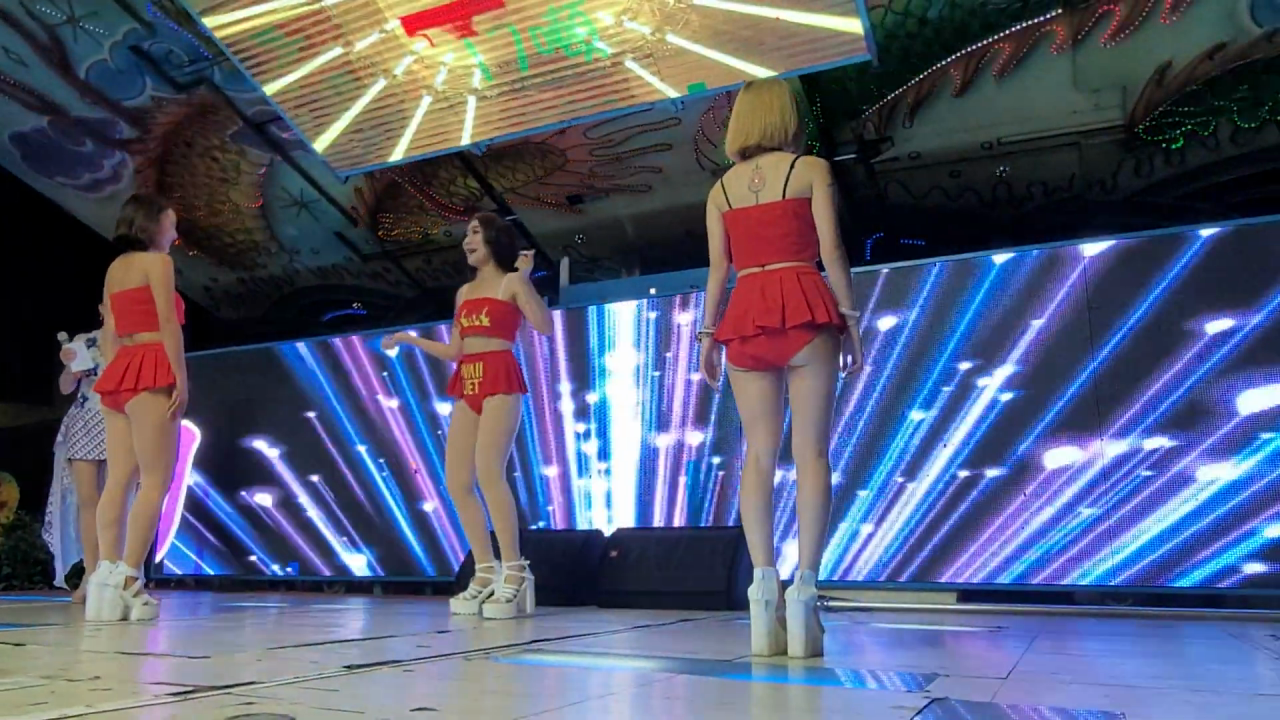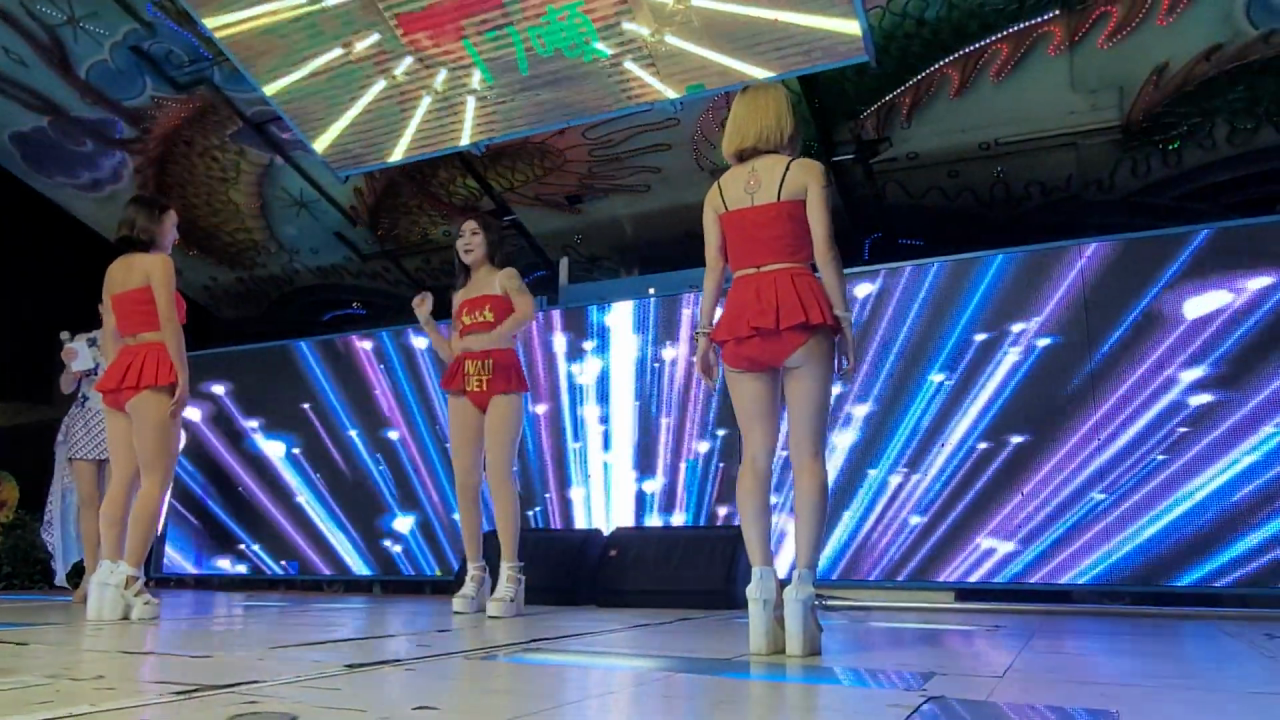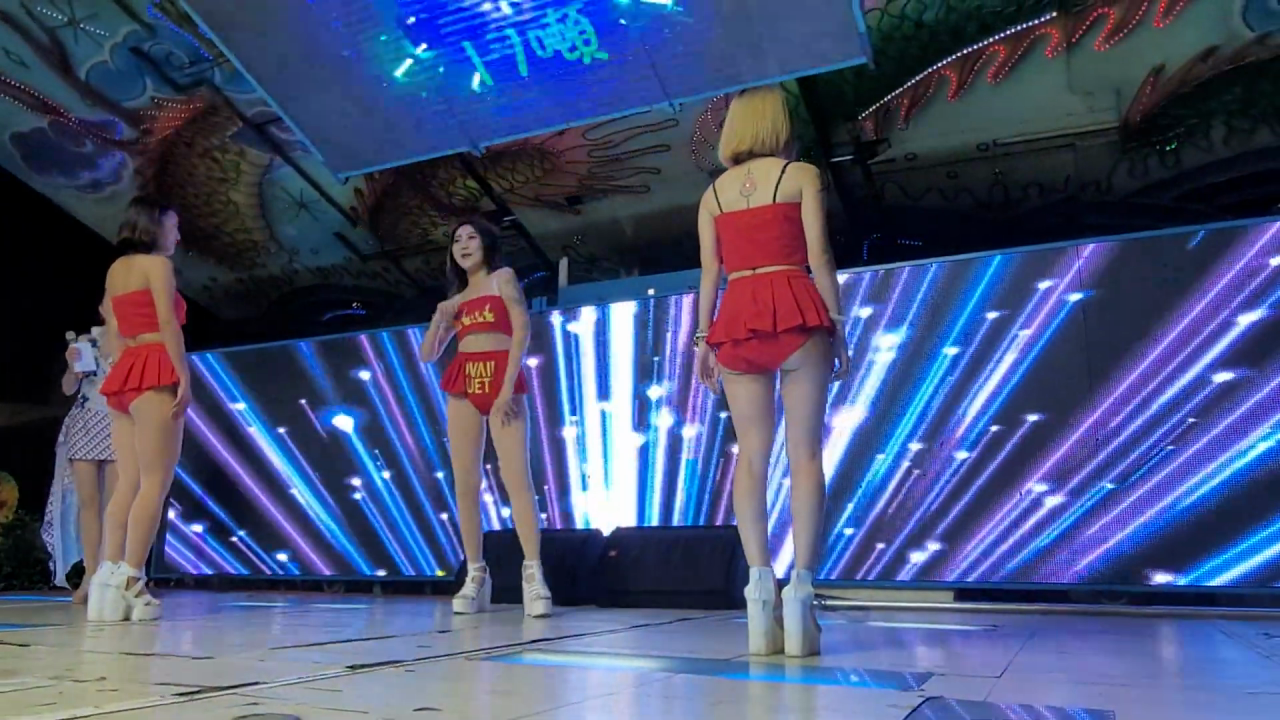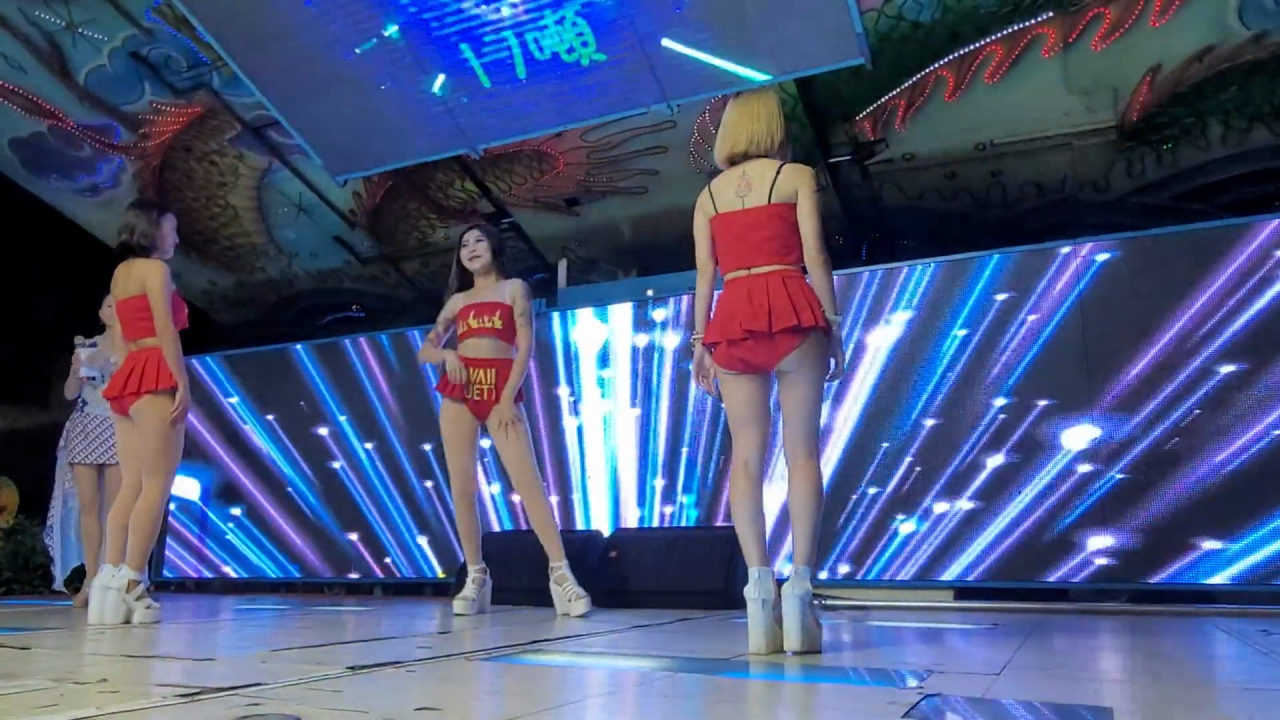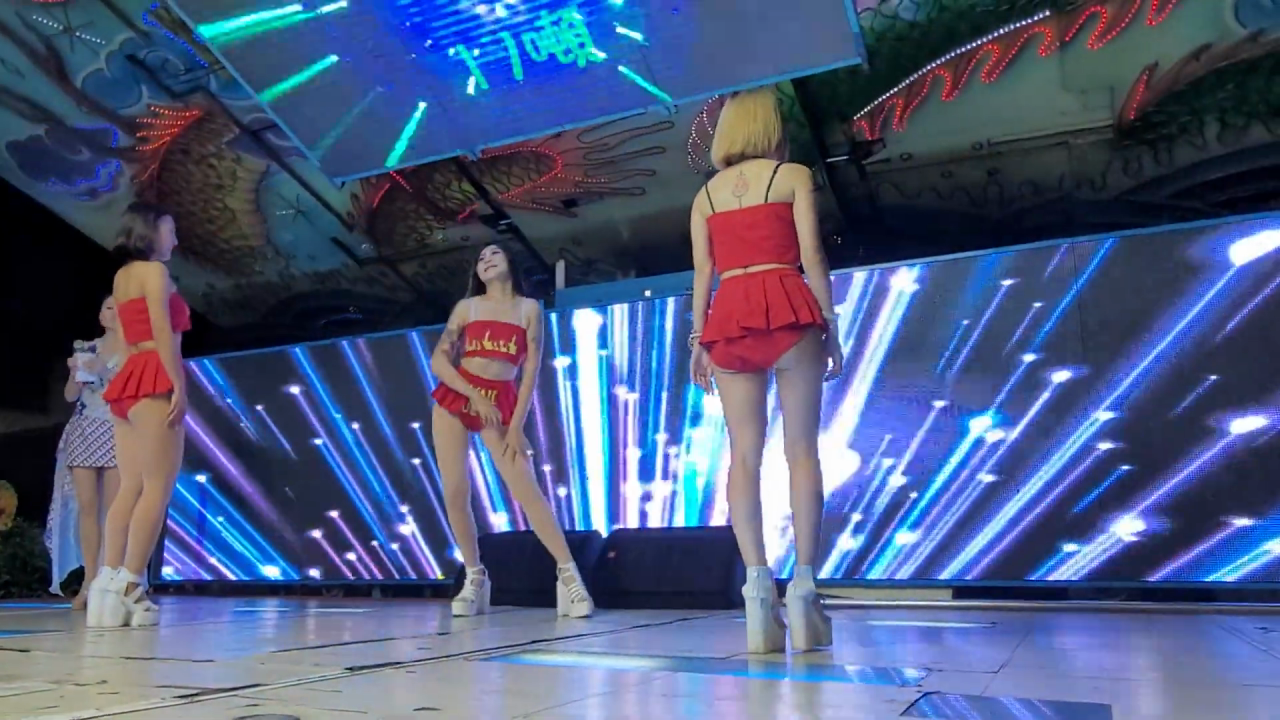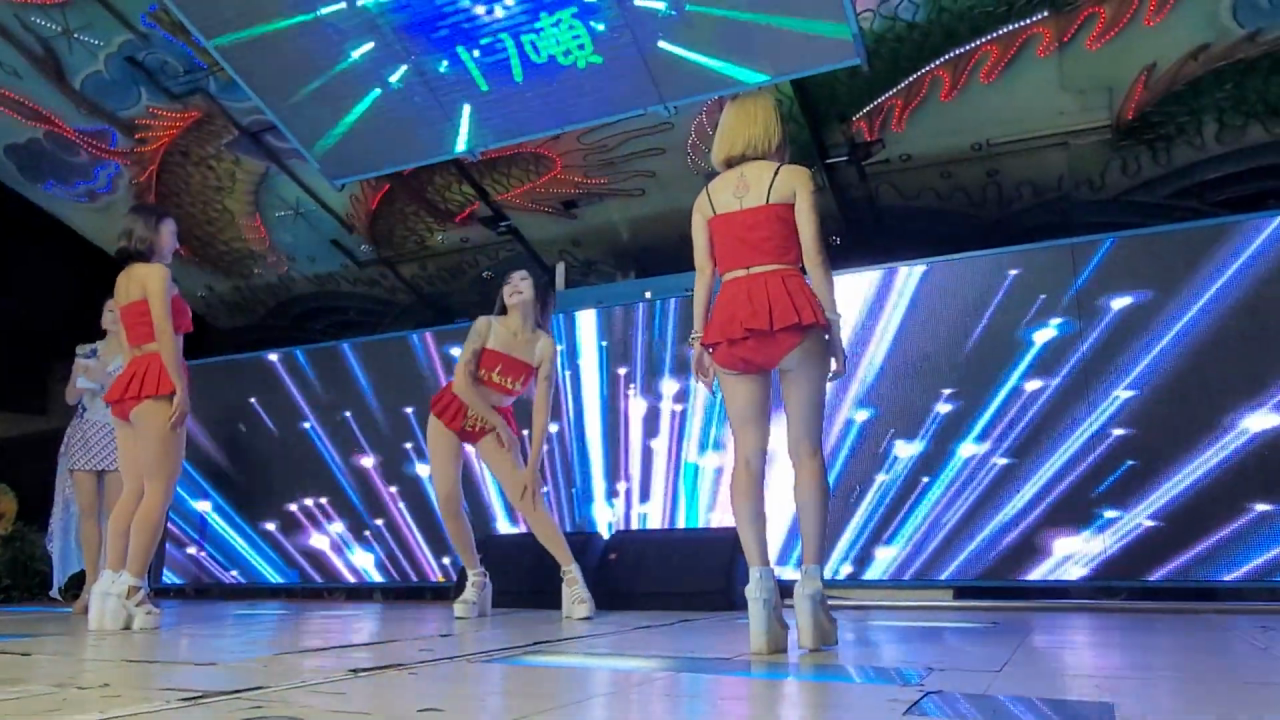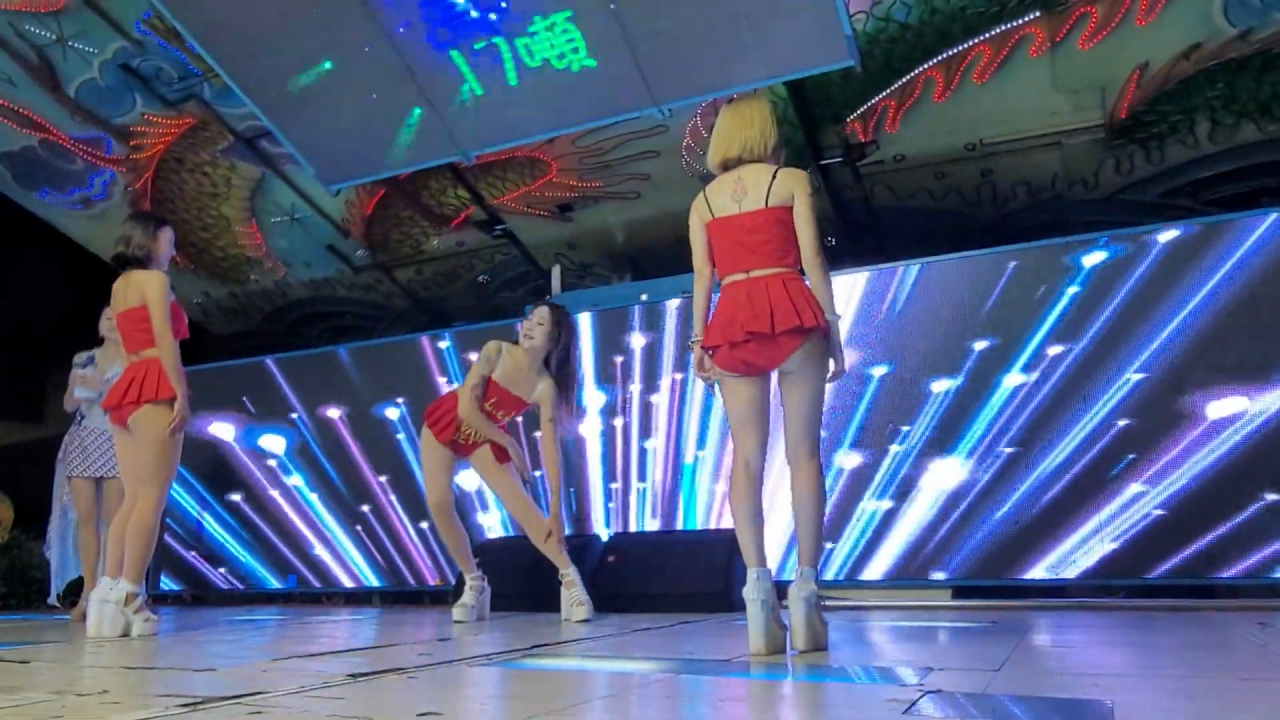
dt=0.2s
person 1, frame 1
left shoulder: (721, 187)
right shoulder: (812, 169)
left elbow: (718, 267)
right elbow: (831, 251)
left wrist: (706, 334)
right wrist: (850, 320)
left hip: (746, 317)
right hip: (803, 311)
left knee: (758, 455)
right knee: (810, 453)
left ankle: (764, 590)
right ankle: (804, 589)
person 1, frame 2
left shoulder: (718, 189)
right shoulder: (807, 172)
left elbow: (714, 269)
right elbow: (825, 253)
left wrist: (704, 335)
right wrist: (844, 320)
left hip: (742, 319)
right hip: (799, 311)
left knee: (755, 455)
right knee: (806, 453)
left ankle: (763, 589)
right ankle: (801, 587)
person 1, frame 3
left shoulder: (713, 192)
right shoulder: (802, 175)
left elbow: (710, 272)
right elbow: (819, 257)
left wrist: (703, 339)
right wrist: (837, 323)
left hip: (737, 320)
right hip: (795, 312)
left knee: (751, 457)
right knee: (803, 454)
left ankle: (761, 590)
right ankle: (800, 586)
person 1, frame 4
left shoulder: (709, 193)
right shoulder: (797, 176)
left elbow: (705, 273)
right elbow: (815, 258)
left wrist: (701, 340)
right wrist: (833, 325)
left hip: (732, 320)
right hip: (790, 312)
left knee: (747, 457)
right knee: (801, 453)
left ankle: (760, 590)
right ankle: (799, 581)
person 1, frame 5
left shoulder: (705, 194)
right shoulder: (794, 176)
left elbow: (702, 272)
right elbow: (811, 256)
left wrist: (698, 339)
right wrist: (829, 325)
left hip: (729, 319)
right hip: (786, 312)
left knee: (744, 455)
right knee: (801, 450)
left ankle: (758, 591)
right ankle: (802, 583)
person 1, frame 6
left shoulder: (706, 196)
right shoulder: (795, 177)
left elbow: (703, 273)
right elbow: (813, 257)
left wrist: (699, 339)
right wrist: (833, 324)
left hip: (731, 320)
right hip: (789, 311)
left knee: (748, 455)
right knee: (806, 451)
left ankle: (760, 590)
right ankle: (810, 585)
person 1, frame 7
left shoulder: (703, 199)
right shoulder: (792, 180)
left elbow: (702, 276)
right elbow: (812, 259)
left wrist: (699, 341)
right wrist: (831, 327)
left hip: (732, 322)
right hip: (790, 314)
left knee: (747, 457)
right knee: (803, 454)
left ankle: (758, 590)
right ankle: (804, 587)
person 2, frame 1
left shoulder: (115, 268)
right shoulder: (158, 261)
left elbow: (110, 331)
right elbow: (168, 324)
left wrist: (117, 373)
right wrist: (181, 378)
left hip: (118, 376)
right hip: (150, 373)
left knee: (119, 480)
right knee: (156, 480)
left ankle: (108, 577)
right ankle: (126, 581)
person 2, frame 2
left shoulder: (114, 268)
right shoulder: (158, 262)
left elbow: (110, 330)
right elbow: (169, 323)
left wrist: (118, 371)
right wrist: (183, 377)
left hip: (120, 376)
right hip: (152, 373)
left knee: (122, 480)
right knee: (155, 480)
left ankle: (109, 577)
right ankle: (127, 581)
person 2, frame 3
left shoulder: (115, 269)
right shoulder: (157, 264)
left elbow: (114, 330)
right elbow: (168, 324)
left wrist: (123, 371)
right wrist: (184, 377)
left hip: (123, 376)
right hip: (154, 374)
left knee: (129, 483)
right knee: (155, 481)
left ankle: (110, 577)
right ankle: (128, 581)
person 2, frame 4
left shoulder: (121, 272)
right shoulder: (155, 268)
left elbow: (121, 335)
right elbow: (165, 329)
left wrist: (129, 375)
right wrist: (183, 383)
left hip: (127, 380)
right hip: (155, 378)
left knee: (132, 485)
right knee: (156, 485)
left ankle: (111, 581)
right ankle: (129, 584)
person 2, frame 5
left shoulder: (123, 275)
right shoulder: (154, 270)
right elbow: (162, 331)
right wrist: (179, 385)
left hip: (129, 382)
right hip: (154, 380)
left knee: (131, 487)
right knee: (158, 487)
left ankle: (109, 584)
right ankle: (128, 588)
person 2, frame 6
left shoulder: (125, 278)
right shoulder: (156, 273)
right elbow: (164, 333)
right wrist: (181, 387)
left hip: (131, 384)
right hip: (156, 383)
left knee: (133, 491)
right knee: (159, 490)
left ankle: (111, 587)
right ankle: (129, 592)
person 2, frame 7
left shoulder: (121, 285)
right shoulder: (154, 279)
right elbow: (164, 339)
right wrist: (181, 393)
left hip: (128, 390)
right hip: (154, 389)
left knee: (133, 498)
right knee: (152, 496)
left ankle: (109, 594)
right ankle: (127, 599)
person 3, frame 1
left shoulder: (511, 282)
right shoulder: (464, 292)
left elbow: (543, 325)
left wrist: (527, 280)
right wrist: (410, 339)
left hip: (501, 382)
right hip: (465, 385)
left knee: (488, 473)
right knee: (456, 481)
left ankle: (515, 572)
right ankle: (487, 572)
person 3, frame 2
left shoulder: (506, 277)
right shoulder: (460, 295)
left elbow: (528, 311)
left wrist: (492, 336)
right wrist: (425, 319)
left hip: (503, 379)
right hip: (463, 385)
left knee: (498, 473)
right knee: (464, 481)
left ankle: (509, 573)
right ankle: (475, 572)
person 3, frame 3
left shoulder: (503, 277)
right shoulder: (455, 300)
left elbow: (521, 327)
right elbow: (427, 355)
left wrist: (508, 385)
right wrist: (439, 319)
left hip: (504, 385)
right hip: (461, 386)
left knee: (515, 475)
right knee: (465, 483)
left ankle: (532, 572)
right ankle: (476, 574)
person 3, frame 4
left shoulder: (514, 288)
right shoulder: (457, 300)
left elbow: (525, 347)
right elbow: (424, 351)
left wrist: (508, 398)
right wrist: (445, 354)
left hip: (503, 391)
right hip: (458, 391)
left knee: (527, 481)
right knee: (461, 486)
left ankle: (560, 572)
right ankle: (475, 575)
person 3, frame 5
left shoulder: (529, 308)
right shoulder: (466, 307)
left elbow: (531, 371)
right elbow: (438, 360)
left wrist: (517, 425)
right wrist: (473, 395)
left hip: (503, 405)
right hip: (455, 399)
left knee: (526, 489)
right knee: (455, 491)
left ankle: (568, 574)
right ankle: (475, 577)
person 3, frame 6
left shoulder: (544, 345)
right shoulder: (486, 325)
left elbow: (542, 411)
right elbow: (460, 382)
left wrist: (533, 467)
right wrist: (501, 425)
left hip: (496, 423)
right hip: (451, 412)
left knee: (526, 497)
right knee: (447, 496)
left ankle: (571, 576)
right ankle: (476, 579)
person 3, frame 7
left shoulder: (545, 386)
right shoulder: (495, 351)
left elbow: (550, 450)
right elbow: (466, 407)
left wrist: (556, 512)
right wrist: (510, 443)
left hip: (485, 437)
right hip: (445, 423)
left knee: (522, 506)
right knee: (439, 503)
left ankle: (570, 578)
right ankle: (474, 583)
person 4, frame 1
right shoulder: (82, 342)
right elbow: (66, 387)
right wrist: (69, 366)
right hip: (83, 426)
right knee: (86, 500)
right ankle: (89, 574)
person 4, frame 2
right shoulder: (83, 341)
right elbow: (67, 387)
right wrist: (70, 365)
right hip: (84, 425)
right knee: (86, 499)
right ankle: (89, 573)
person 4, frame 3
right shoulder: (84, 342)
right elbow: (68, 388)
right wrist: (72, 365)
right hip: (84, 425)
right knee: (86, 500)
right ankle: (90, 575)
person 4, frame 4
right shoulder: (85, 346)
right elbow: (70, 393)
left wrist: (107, 366)
right wrist: (77, 370)
left hip: (119, 428)
right hip: (85, 429)
left knee: (116, 504)
right knee: (87, 504)
right ankle: (91, 578)
person 4, frame 5
right shoulder: (84, 349)
right elbow: (70, 395)
left wrist: (105, 372)
right wrist: (76, 372)
left hip: (117, 431)
right hip: (84, 432)
right knee: (86, 506)
right ankle: (89, 580)
person 4, frame 6
right shoulder: (86, 351)
right elbow: (71, 398)
left wrist: (105, 378)
right wrist: (77, 377)
left hip: (118, 435)
right hip: (85, 435)
left knee: (115, 510)
right knee: (87, 510)
right ankle: (90, 584)
person 4, frame 7
right shoulder: (82, 359)
right elbow: (69, 405)
left wrist: (103, 387)
right wrist: (75, 385)
left hip: (116, 441)
right hip: (82, 442)
left knee: (113, 517)
right knee: (84, 516)
right ankle: (88, 591)
